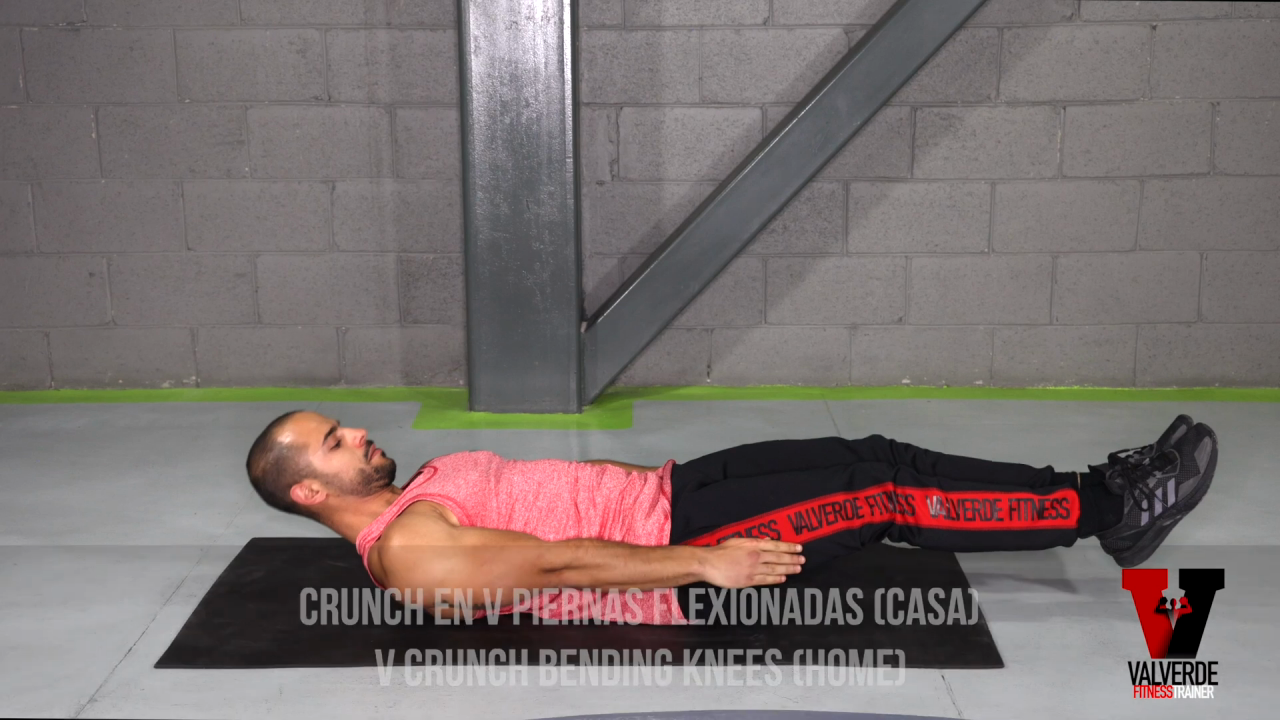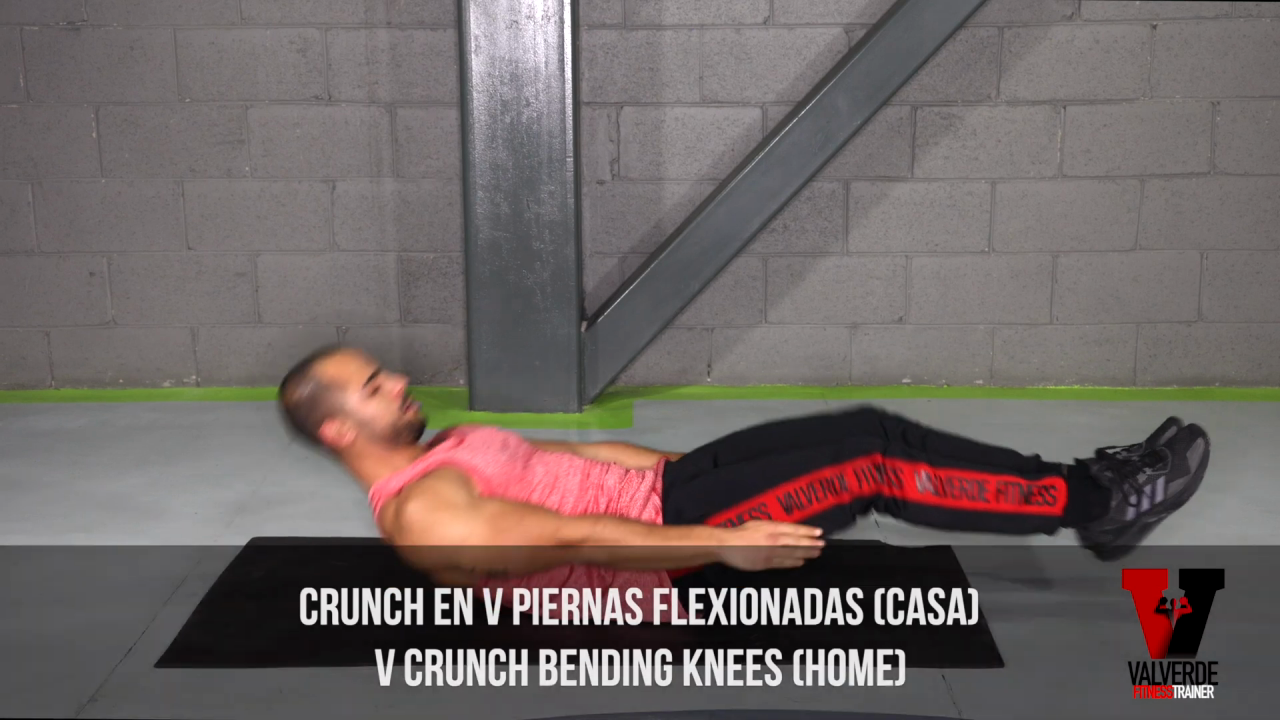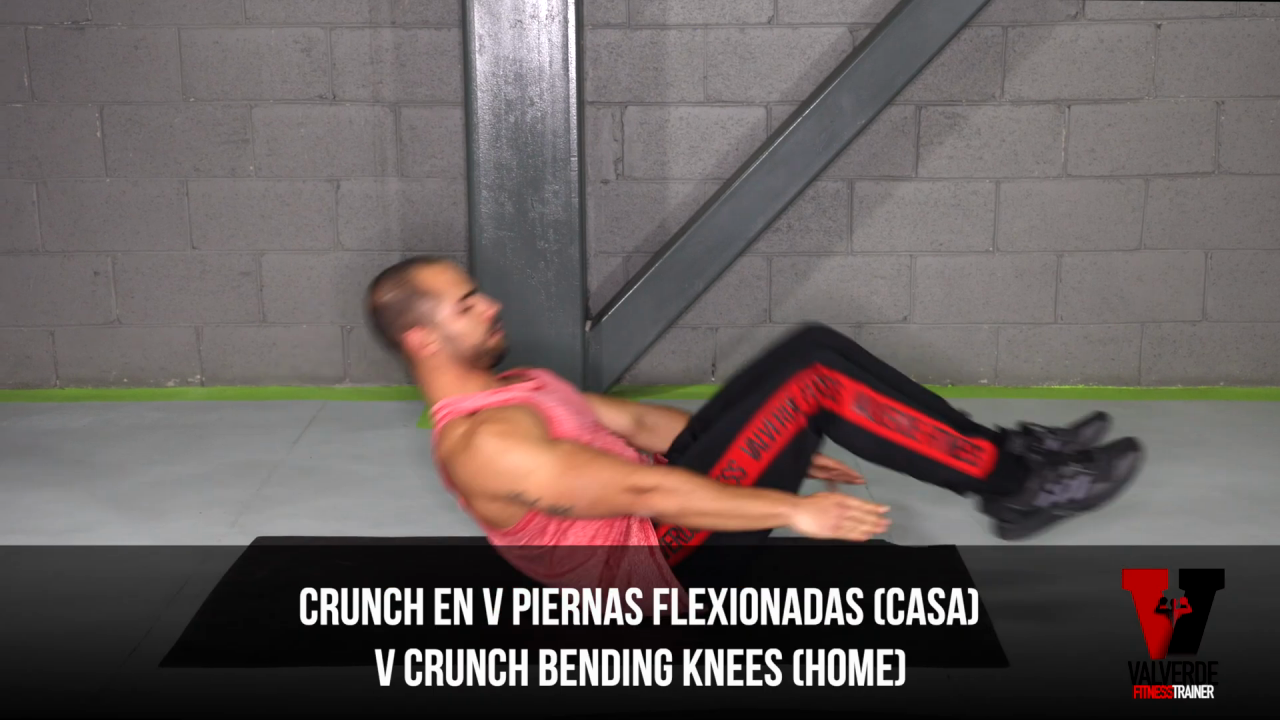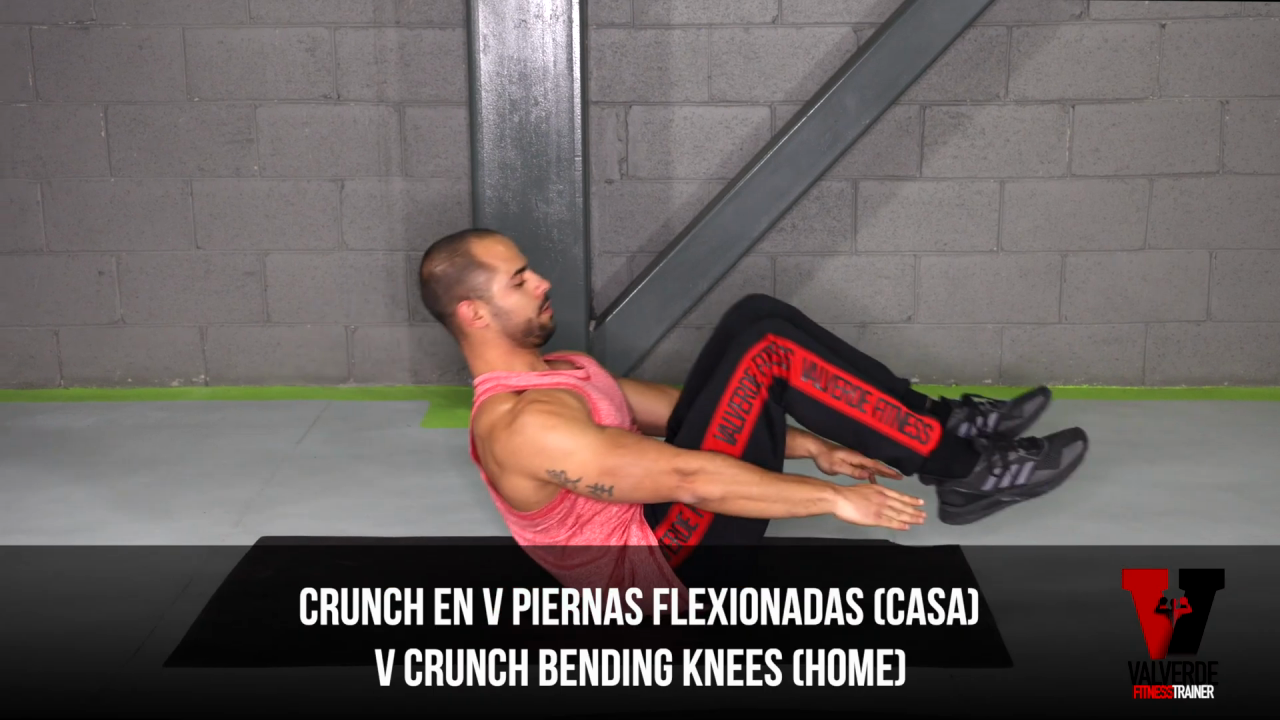
dt=0.3s
person 1, frame 1
left shoulder: (429, 488)
right shoulder: (405, 553)
right elbow: (556, 568)
left wrist: (677, 519)
right wrist: (704, 563)
left hip: (665, 489)
right hip: (669, 561)
left knee: (870, 460)
right knee: (879, 496)
left ankle: (1098, 489)
right ankle: (1107, 514)
person 1, frame 2
left shoulder: (441, 455)
right shoulder: (419, 515)
right elbow: (568, 543)
left wrist: (689, 469)
right wrist: (725, 543)
left hip: (662, 494)
right hip: (660, 564)
left knee: (862, 431)
right knee: (869, 462)
left ankle: (1083, 483)
right ankle: (1093, 509)
person 1, frame 3
left shoulder: (504, 390)
right shoulder: (481, 446)
left elbow: (639, 423)
right elbow: (638, 492)
left wrist: (783, 443)
right wrist: (790, 511)
left hip: (664, 514)
right hip: (665, 563)
left knee: (814, 351)
right knee: (813, 374)
left ankle: (1000, 457)
right ankle: (1011, 484)
person 1, frame 4
left shoulder: (543, 370)
right shoulder: (522, 428)
left elbow: (669, 408)
right elbow: (681, 475)
left wrist: (804, 439)
right wrist: (833, 497)
left hip: (667, 522)
right hip: (668, 563)
left knee: (760, 322)
right knee: (768, 345)
left ankle: (951, 430)
right ankle: (960, 469)
